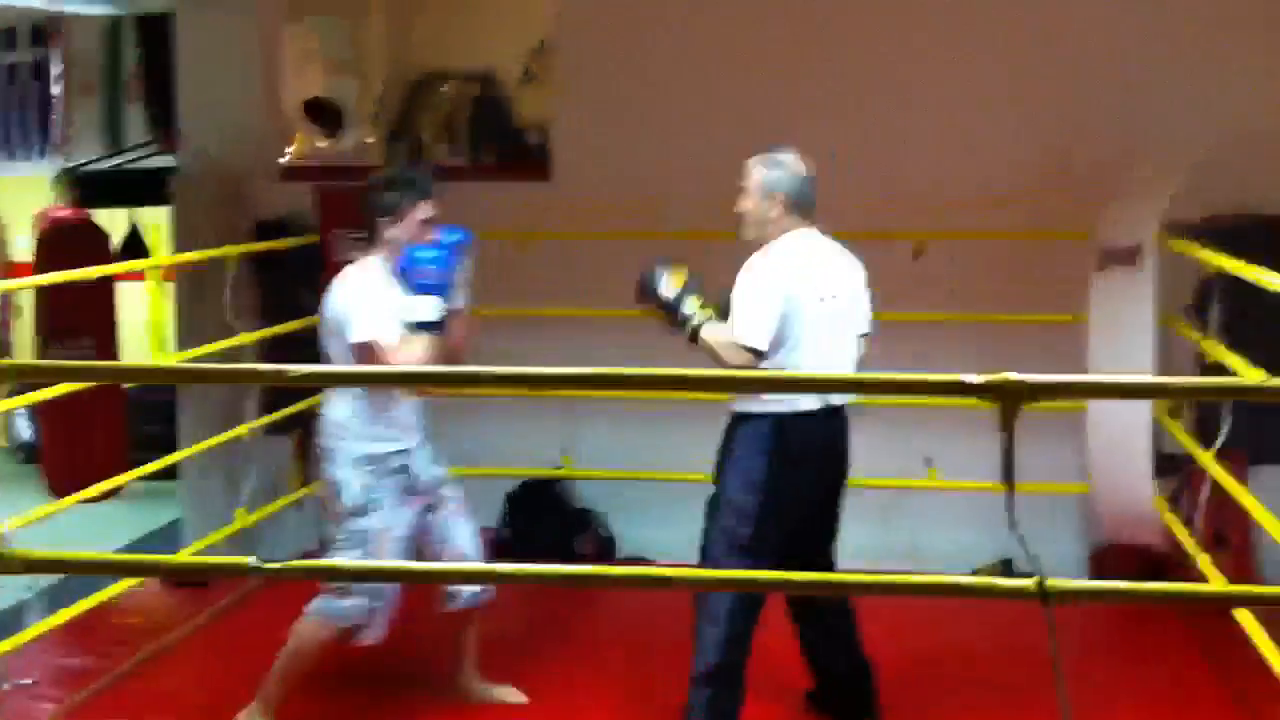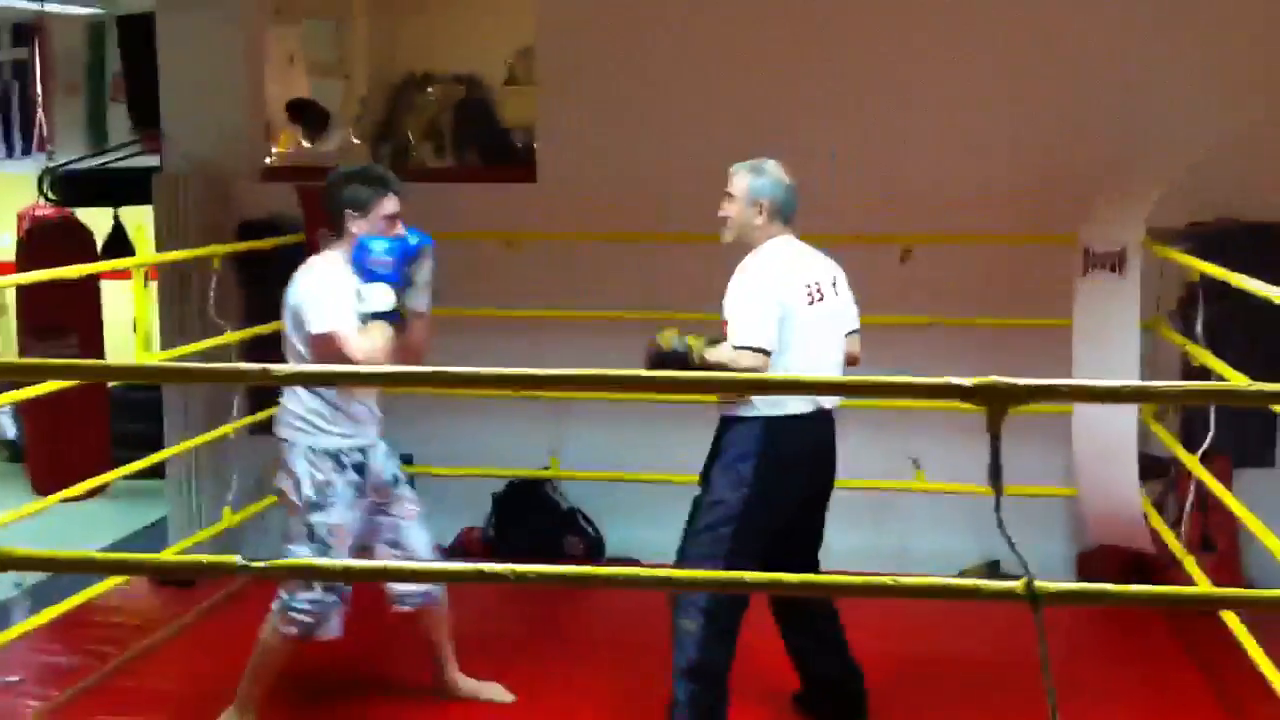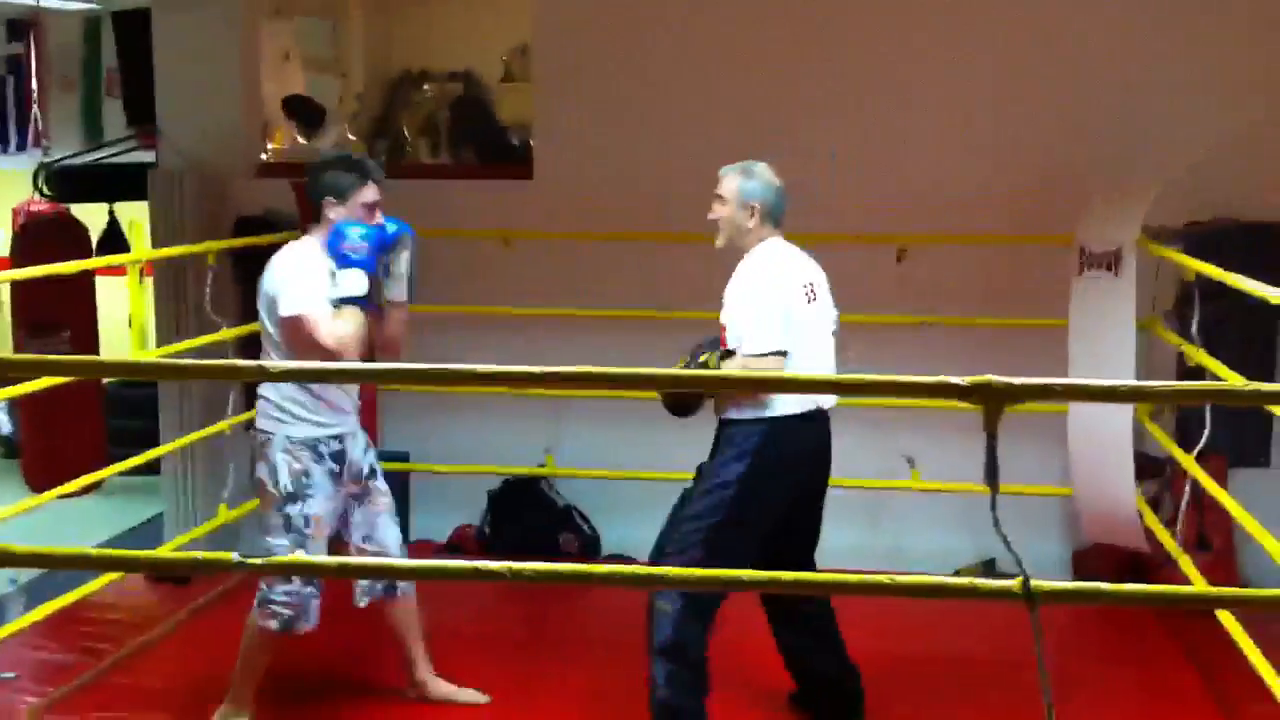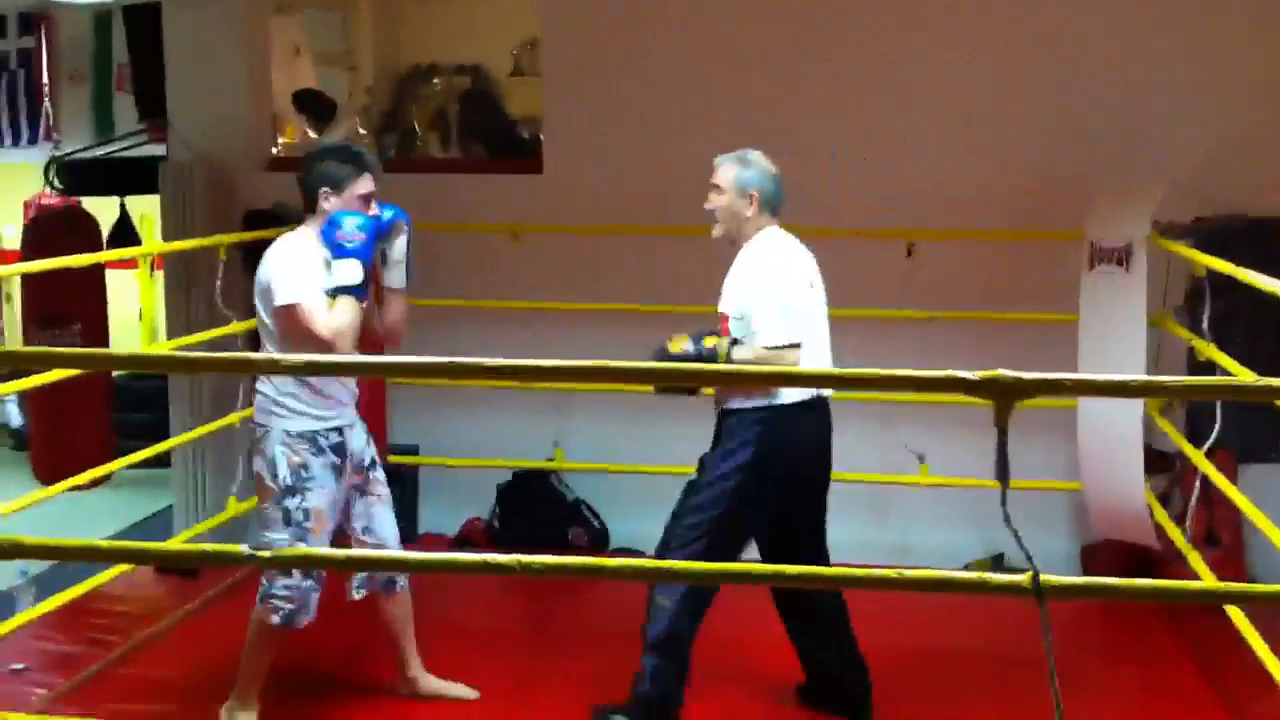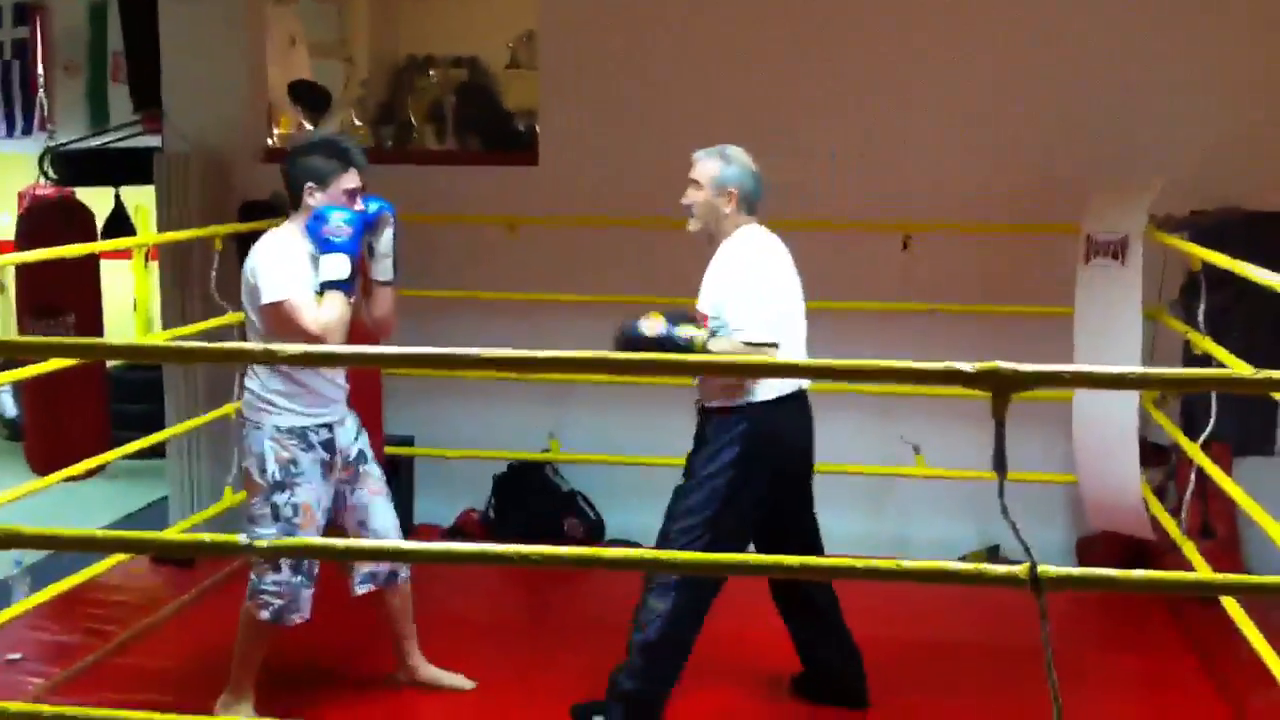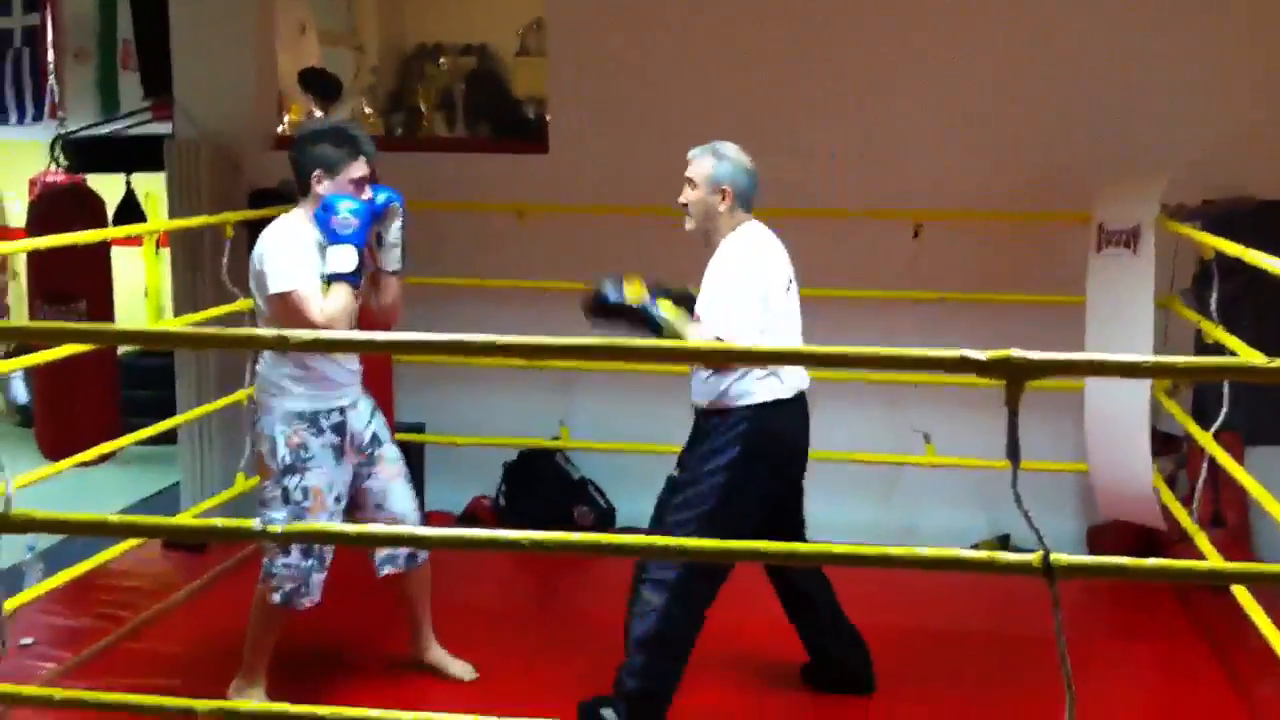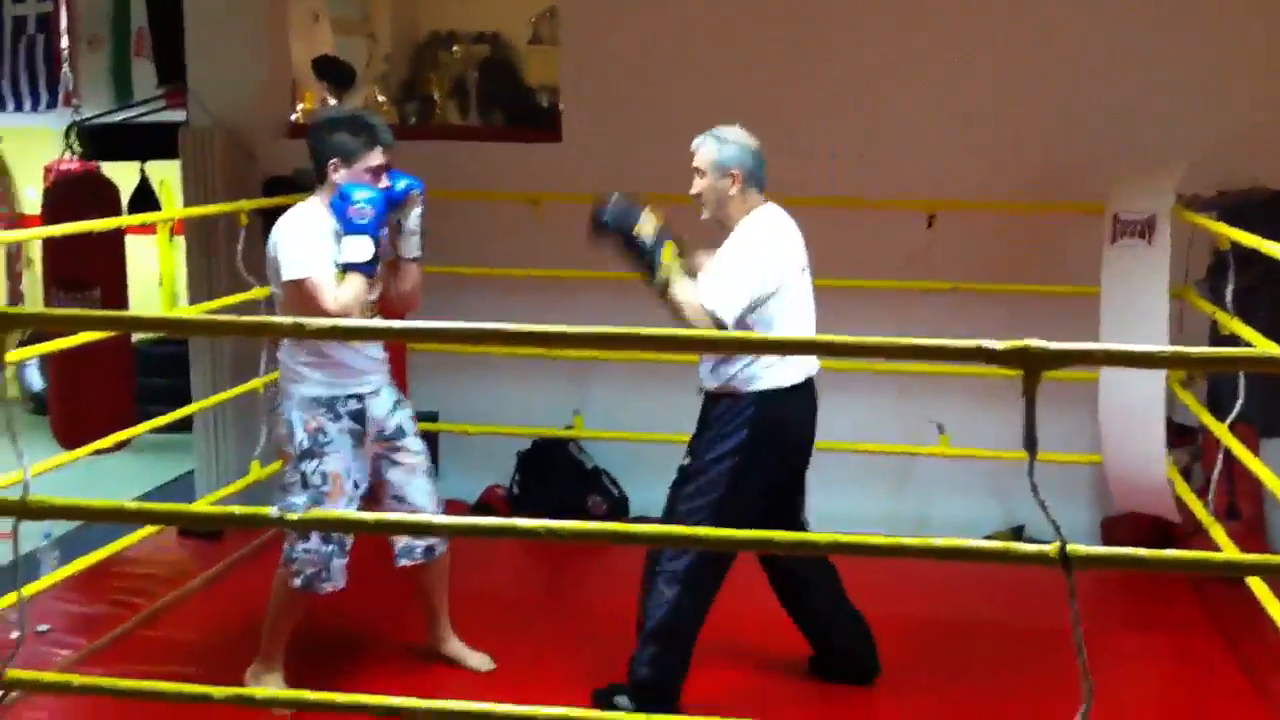
dt=0.1s
person 1, frame 1
left shoulder: (401, 279)
right shoulder: (358, 290)
left elbow: (449, 352)
right elbow: (407, 373)
left wrist: (453, 288)
right wrist: (429, 301)
left hip: (406, 452)
right hip: (364, 459)
left knee: (466, 563)
right knee: (354, 600)
person 1, frame 2
left shoulder: (367, 273)
right shoulder: (318, 282)
left elbow: (411, 354)
right elbow: (367, 365)
left wrist: (417, 285)
right wrist: (378, 293)
left hip: (368, 448)
right hip: (318, 455)
left knee: (417, 563)
right knee: (311, 596)
person 1, frame 3
left shoulder: (344, 262)
right shoulder: (294, 268)
left elbow: (389, 344)
right elbow: (340, 350)
left wrist: (395, 275)
left hip: (345, 437)
right hip: (296, 444)
left knee: (387, 558)
right knee: (291, 588)
person 1, frame 4
left shoulder: (340, 251)
right shoulder: (288, 258)
left elbow: (390, 332)
right elbow: (334, 341)
left wrist: (393, 260)
right wrist: (351, 269)
left hip: (345, 428)
right hip: (296, 436)
left knee: (385, 551)
right knee: (291, 580)
left ankle: (414, 673)
person 1, frame 5
left shoulder: (328, 248)
right shoulder: (274, 254)
left elbow: (379, 324)
right elbow: (324, 335)
left wrist: (380, 253)
right wrist: (339, 263)
left hip: (336, 422)
right hip: (285, 432)
left knee: (386, 542)
right knee: (282, 576)
left ankle: (414, 662)
person 1, frame 6
left shoulder: (343, 231)
right shoulder: (282, 242)
left elbow: (386, 311)
right elbow: (329, 326)
left wrist: (389, 241)
right wrist: (345, 252)
left hip: (353, 405)
right hip: (299, 418)
left knee: (403, 522)
right knee: (296, 558)
left ankle: (426, 643)
right ankle: (249, 680)
person 1, frame 7
left shoulder: (361, 219)
right shoulder: (298, 230)
left elbow: (405, 297)
right elbow: (341, 314)
left wrist: (408, 229)
right wrist: (361, 241)
left hip: (377, 393)
right hip: (319, 405)
left knee: (423, 513)
right knee: (316, 544)
left ankle: (443, 634)
right ankle: (266, 666)
person 2, frame 1
left shoulder: (771, 265)
right shoulder: (843, 262)
left elbow: (739, 357)
left wrist: (686, 309)
left hip: (772, 435)
right hip: (826, 431)
left knee: (730, 575)
right knee: (811, 567)
person 2, frame 2
left shoulder: (758, 271)
right shoulder: (822, 267)
left elbow: (744, 363)
right elbow: (850, 351)
left wrist: (692, 352)
left hip: (763, 439)
right hip: (813, 435)
left knee: (706, 576)
right knee: (793, 569)
person 2, frame 3
left shoulder: (758, 273)
right shoulder: (805, 267)
left elbow: (759, 369)
left wrist: (701, 374)
left hip: (762, 440)
right hip: (809, 436)
left knee: (682, 564)
right knee: (790, 569)
person 2, frame 4
left shoulder: (761, 263)
right shoulder: (785, 252)
left elbow: (776, 358)
left wrist: (702, 353)
right wrist: (709, 349)
left hip: (764, 431)
right hip: (804, 425)
left knee: (688, 558)
right knee: (800, 562)
person 2, frame 5
left shoulder: (740, 260)
right shoulder: (759, 248)
left elbow: (754, 353)
left wrist: (675, 337)
right wrist: (680, 330)
left hip: (747, 427)
right hip: (784, 420)
left knee: (683, 562)
right knee: (793, 553)
person 2, frame 6
left shoulder: (740, 258)
right shoulder: (754, 244)
left elbow: (716, 347)
left wrist: (655, 309)
right wrist: (665, 305)
left hip: (746, 428)
right hip: (778, 418)
left knee: (673, 559)
right knee: (786, 548)
right ankle: (844, 664)
person 2, frame 7
left shoulder: (758, 242)
right shoulder: (769, 226)
left elbow: (701, 317)
right elbow: (719, 285)
left wrist: (655, 250)
right wrist: (656, 241)
left hip: (753, 412)
right hip: (785, 405)
left knee: (685, 547)
right knee: (784, 537)
left ankle: (651, 690)
right ankle: (849, 652)
